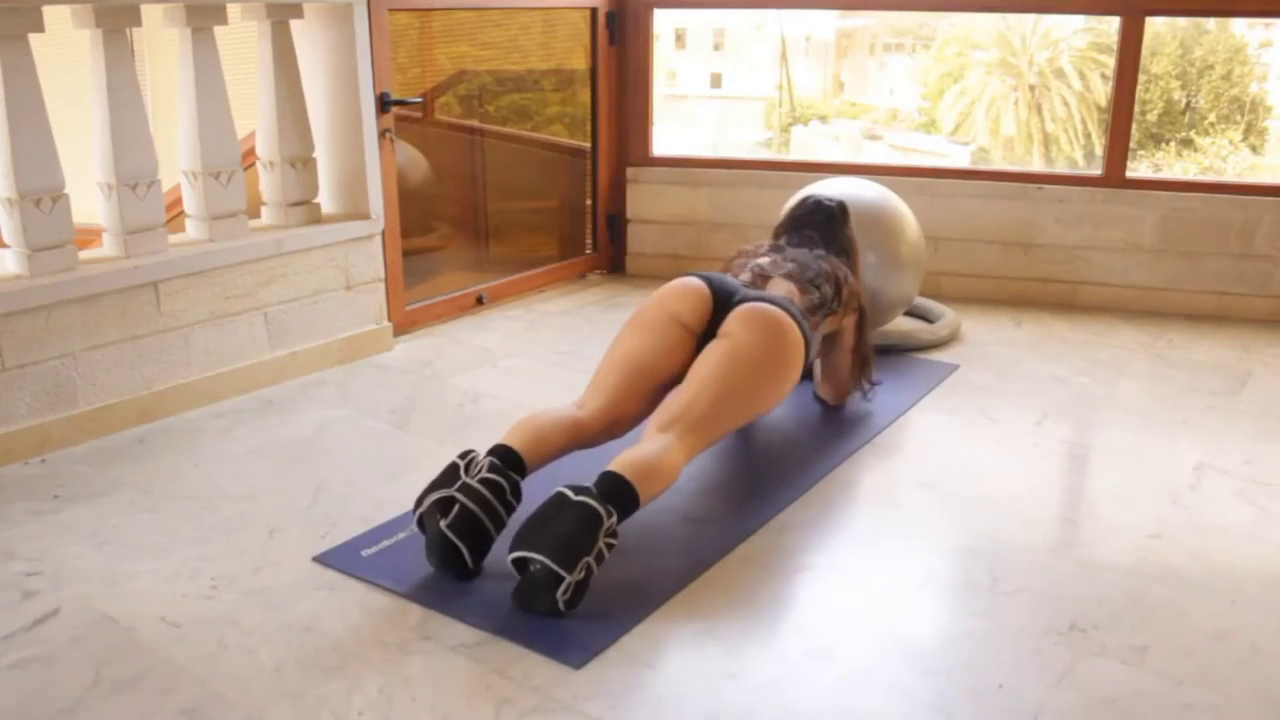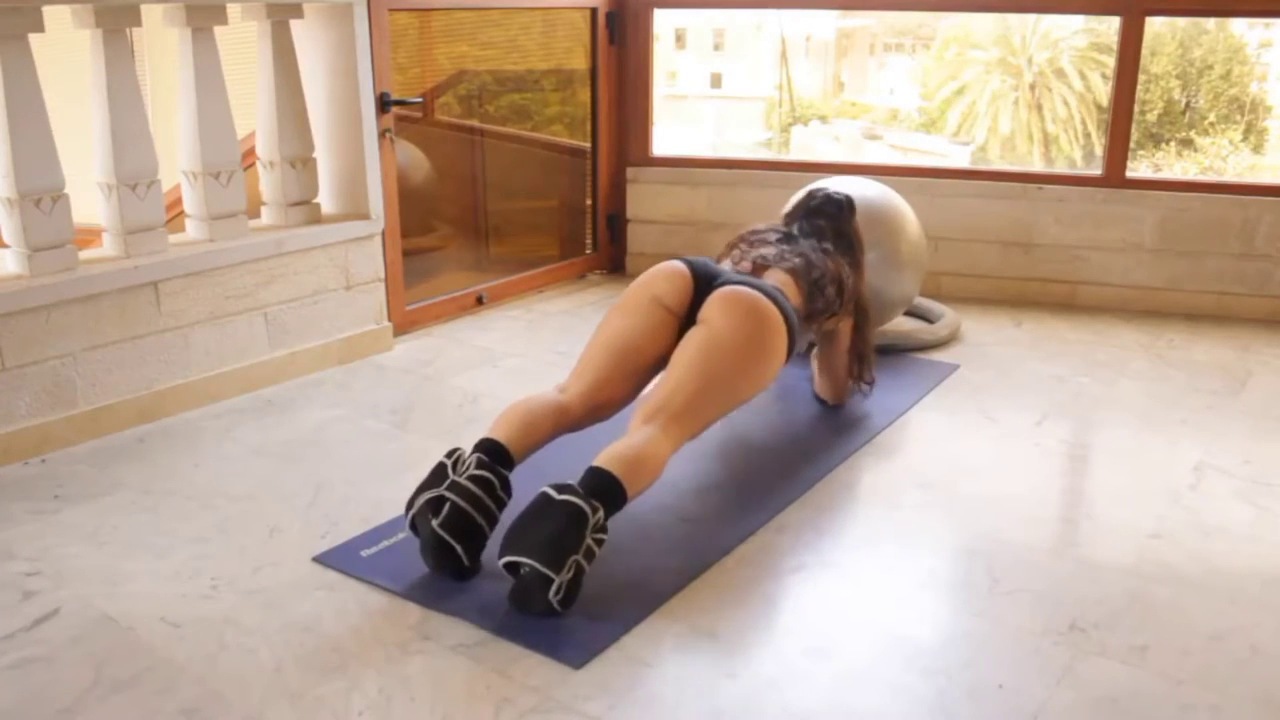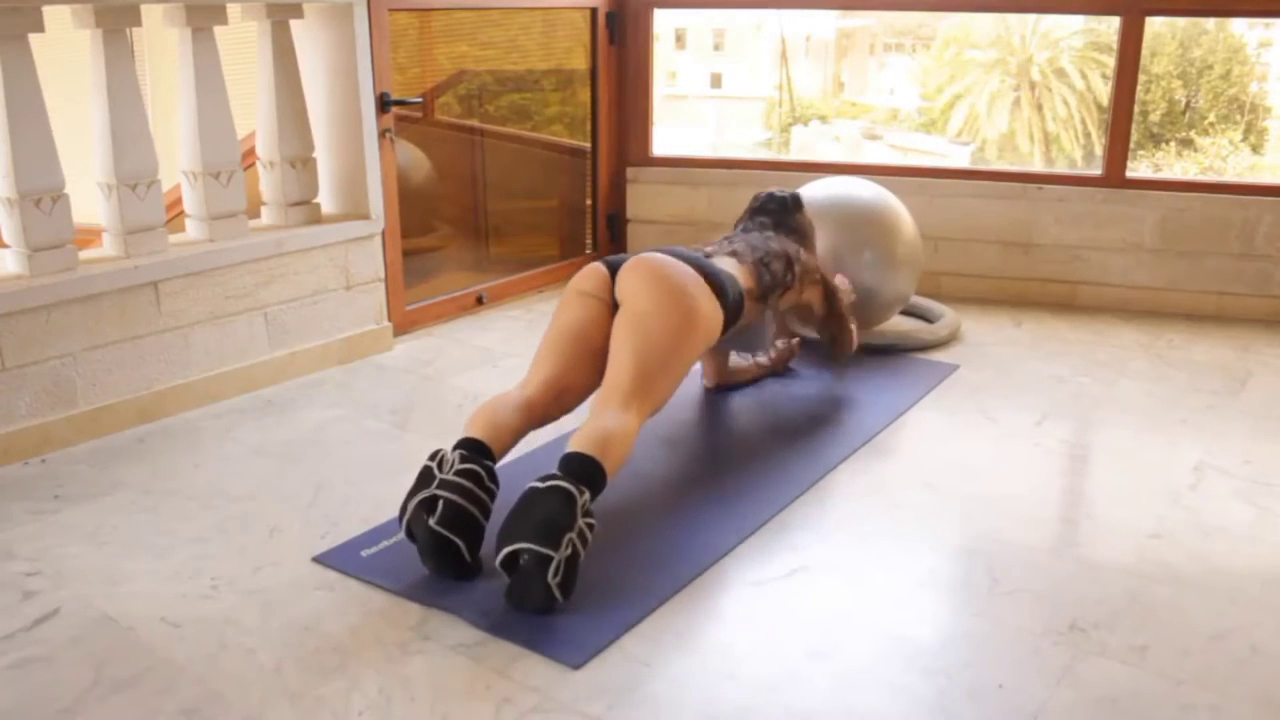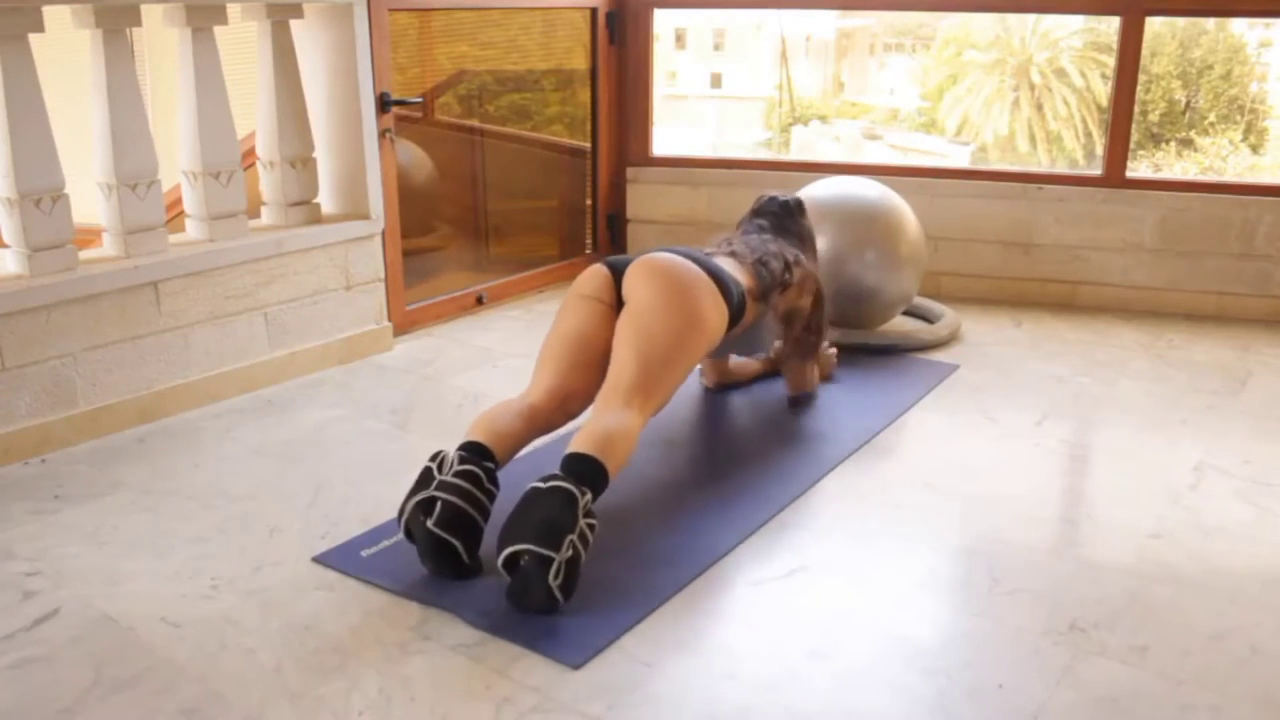
dt=0.5s
person 1, frame 1
left shoulder: (752, 255)
right shoulder: (842, 288)
right elbow: (835, 393)
left wrist: (796, 363)
right wrist: (816, 360)
left hip: (693, 291)
right hip: (771, 328)
left knee: (590, 413)
right knee: (671, 437)
left ankle: (491, 474)
right ankle: (593, 510)
person 1, frame 2
left shoulder: (758, 237)
right shoulder: (838, 282)
right elbow: (834, 392)
right wrist: (818, 361)
left hip: (679, 274)
right hip: (752, 313)
left knee: (574, 399)
right knee: (658, 428)
left ankle: (478, 472)
right ankle: (580, 507)
person 1, frame 3
left shoulder: (719, 250)
right shoulder: (797, 267)
left elbow: (714, 373)
right elbow: (843, 344)
left wrist: (766, 364)
right wrist: (836, 299)
left hip: (606, 271)
right hip: (670, 283)
left knee: (535, 395)
right knee: (621, 408)
left ankle: (463, 469)
right ankle: (564, 494)
person 1, frame 4
left shoulder: (719, 253)
right shoulder: (797, 273)
left elbow: (713, 373)
right elbow: (800, 386)
left wrist: (767, 363)
right wrist: (815, 364)
left hip: (609, 272)
right hip: (676, 281)
left knee: (542, 400)
right knee: (624, 408)
left ankle: (464, 470)
right ankle: (565, 497)
